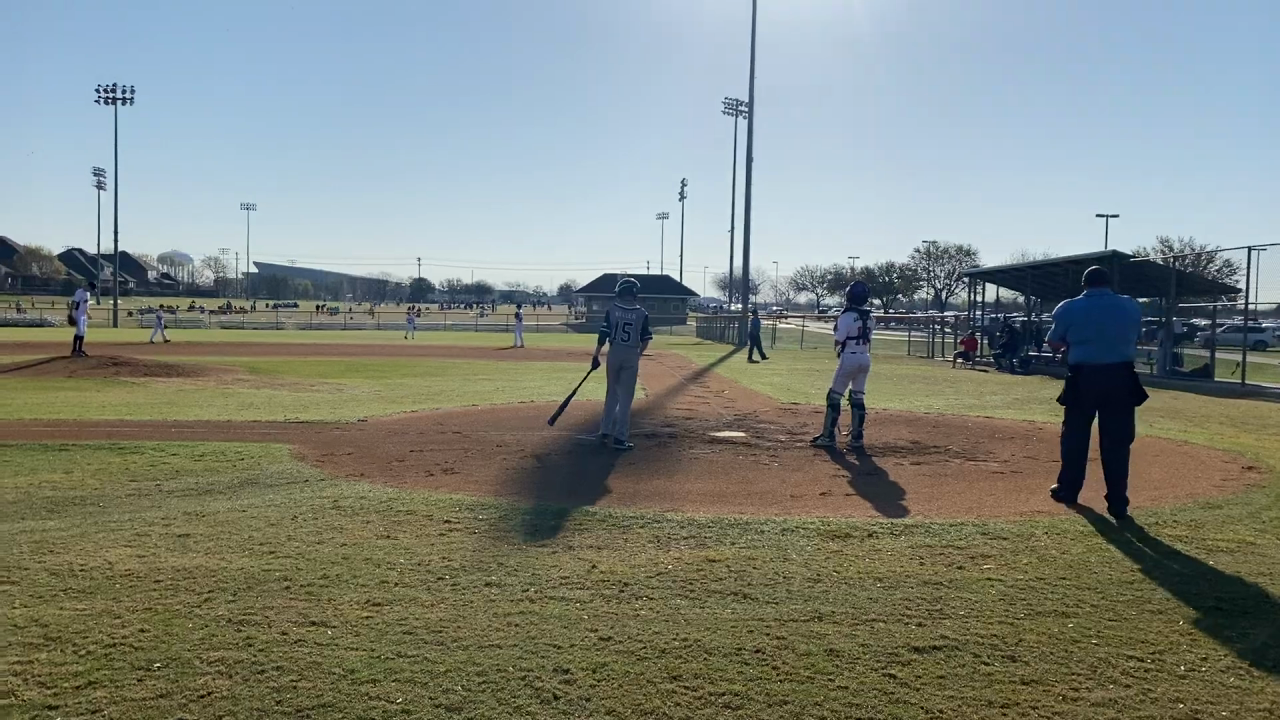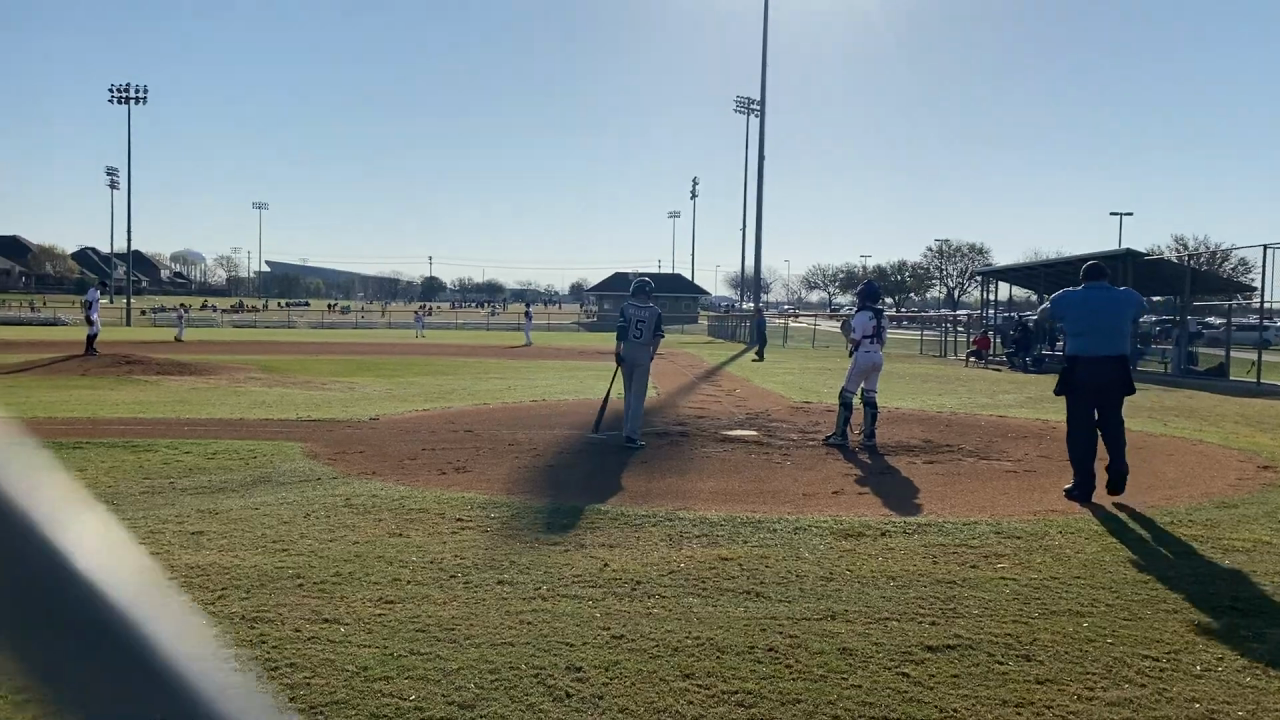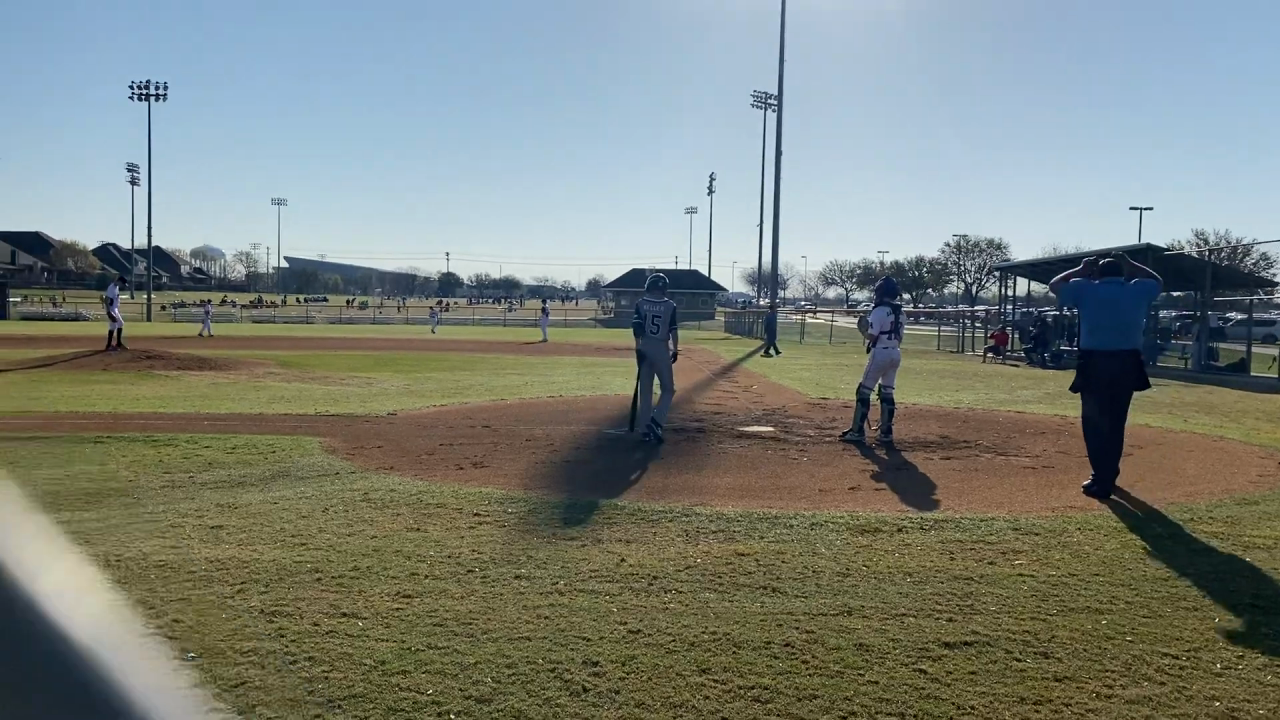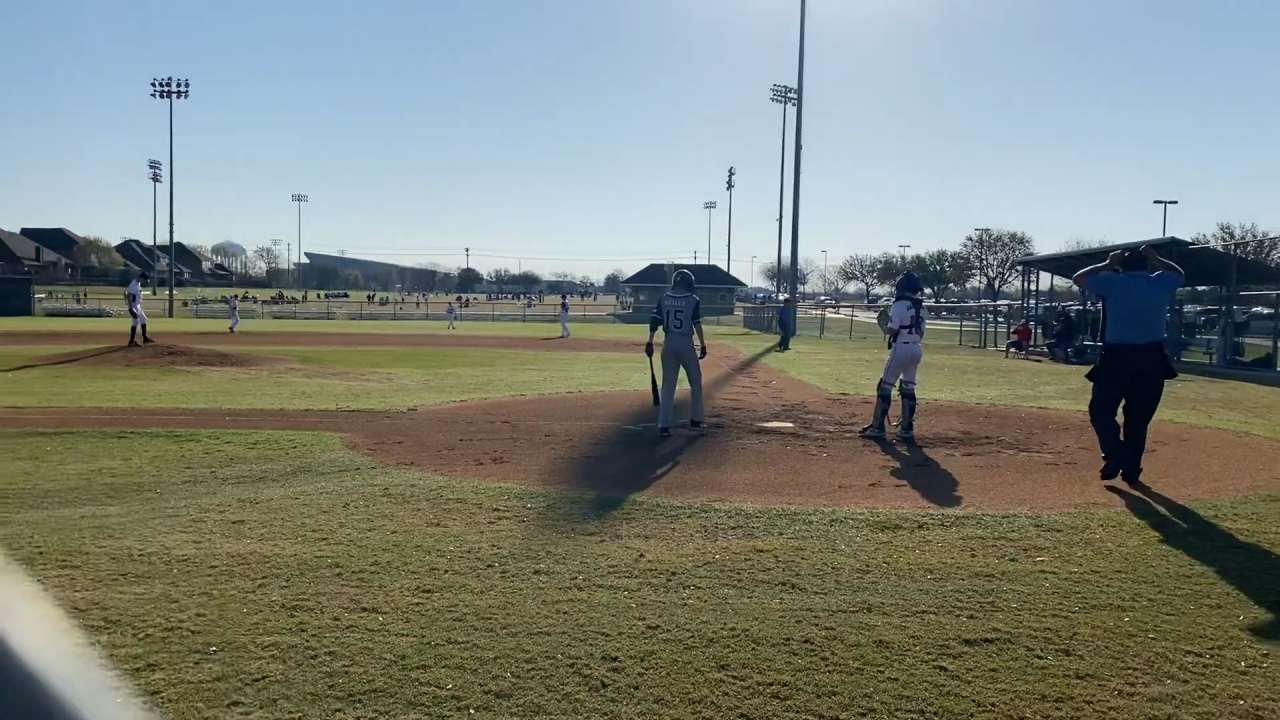
dt=0.3s
person 1, frame 1
left shoulder: (1069, 308)
right shoulder: (1130, 306)
left elbow: (1052, 342)
right elbow: (1136, 339)
left hip: (1084, 379)
right hip: (1120, 378)
left knee: (1075, 436)
right knee: (1118, 442)
left ankle: (1068, 488)
right ankle: (1117, 502)
person 1, frame 2
left shoulder: (1068, 298)
right shoulder: (1127, 297)
left elbow: (1043, 313)
right elbow: (1142, 310)
left hip: (1080, 370)
right hip: (1115, 370)
left knee: (1080, 428)
right knee: (1112, 423)
left ankle: (1083, 486)
right ankle: (1117, 473)
person 1, frame 3
left shoulder: (1086, 289)
right shoulder: (1138, 291)
left elbow: (1054, 285)
right elbow: (1158, 282)
left wrist: (1082, 270)
right wrist: (1130, 264)
left hip: (1095, 365)
right hip: (1128, 364)
left knee: (1095, 422)
right knee: (1116, 421)
left ankle: (1101, 481)
right ankle: (1109, 475)
person 1, frame 4
left shoulder: (1113, 282)
right shoulder: (1160, 284)
left elbow: (1078, 278)
right elbow: (1179, 274)
left wrist: (1108, 265)
right wrist: (1156, 259)
left hip: (1118, 357)
right hip: (1152, 358)
left knee: (1101, 410)
right knee: (1139, 416)
left ankle: (1115, 456)
right ankle: (1131, 469)
person 2, frame 1
left shoulder: (612, 310)
right shoulder: (641, 313)
left elbow: (603, 334)
right elbow: (646, 339)
left wrist: (596, 356)
left hip: (614, 354)
right hip: (631, 356)
left knee: (612, 395)
right knee: (625, 398)
left ankle: (606, 433)
right ankle: (620, 438)
person 2, frame 2
left shoulder: (626, 307)
right shoulder: (655, 311)
left elbow: (621, 330)
right elbow: (658, 336)
left wrist: (617, 352)
right wrist: (652, 355)
left hip: (627, 352)
right hip: (643, 354)
left knee: (628, 394)
right knee: (638, 396)
left ankle: (628, 433)
right ankle: (632, 436)
person 2, frame 3
left shoulder: (641, 304)
right shoulder: (669, 305)
left elbow: (636, 327)
right elbow: (674, 330)
left wrist: (638, 349)
right wrist: (675, 351)
left hip: (644, 348)
right hip: (661, 349)
left knee: (645, 391)
right knee: (667, 389)
left ankle: (645, 431)
right ankle: (656, 421)
person 2, frame 4
left shoulder: (664, 299)
right shoulder: (693, 300)
left elbow: (654, 321)
right elbow: (697, 324)
left wrist: (650, 342)
right wrist: (703, 345)
left hip: (669, 343)
right hip: (686, 343)
left knee: (668, 386)
right knee: (696, 382)
left ankle: (664, 425)
right ankle: (696, 420)
person 3, frame 1
left shoulder: (846, 316)
right shoulder: (869, 318)
left elbow: (837, 342)
right elbow: (866, 339)
left wrist: (837, 333)
left hip: (849, 359)
right hip: (864, 359)
left knee: (834, 396)
right knee: (858, 397)
left ankle: (828, 437)
right ankle: (857, 438)
person 3, frame 2
left shoulder: (861, 315)
right shoulder: (882, 317)
left elbow: (854, 340)
right elbow: (882, 342)
left wrist: (846, 332)
left hip: (862, 358)
right hip: (877, 358)
left knee: (846, 395)
right knee: (870, 396)
left ankle: (840, 435)
right ankle: (869, 437)
person 3, frame 3
left shoulder: (879, 311)
right shoulder: (900, 313)
left elbow: (872, 336)
right elbow: (899, 338)
left hip: (880, 354)
right hip: (895, 354)
left knee: (864, 391)
right knee: (887, 392)
left ankle: (857, 432)
right ankle: (886, 432)
person 3, frame 4
left shoulder: (899, 305)
right shoulder: (921, 307)
left elbow: (892, 330)
right elbow: (921, 333)
left hip: (901, 349)
right hip: (916, 349)
left knee: (885, 387)
right knee: (909, 388)
left ankle: (878, 428)
right ankle: (906, 428)
